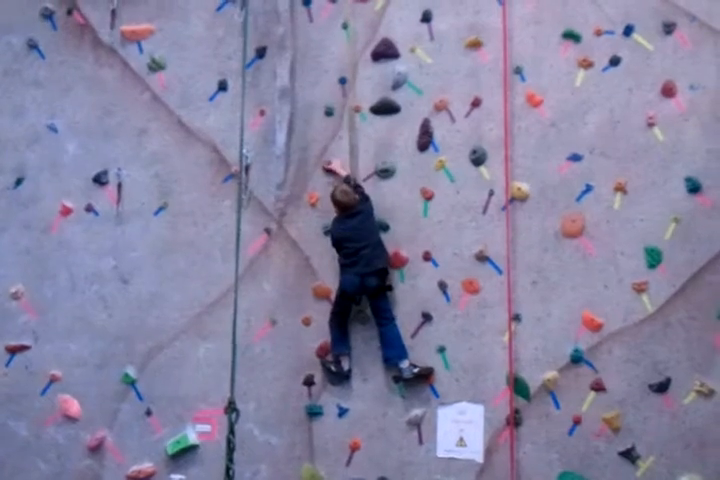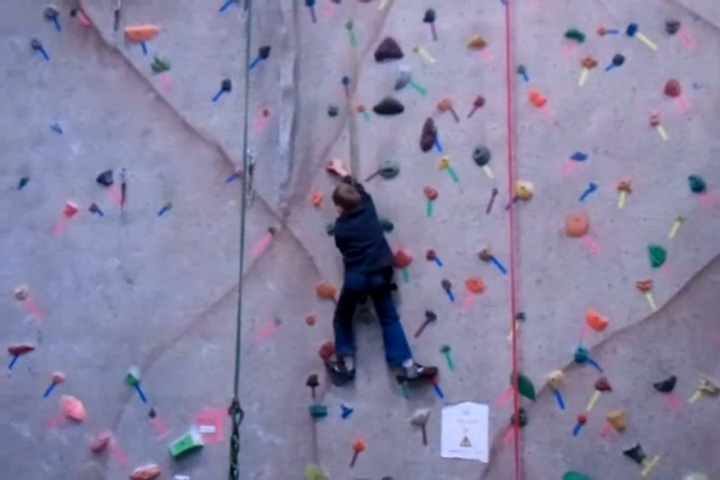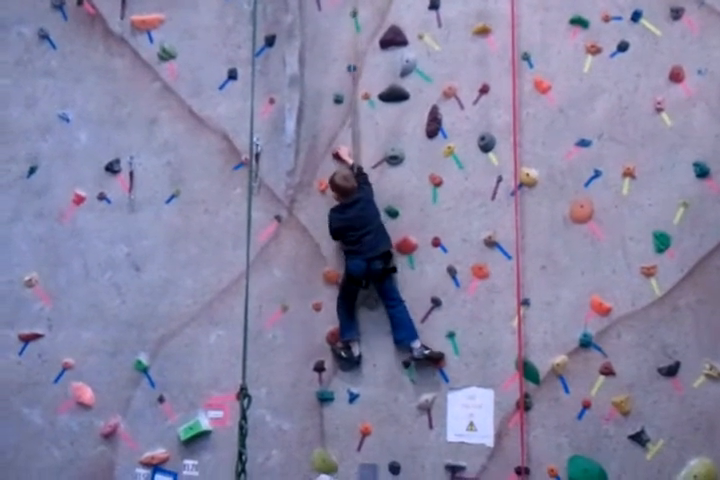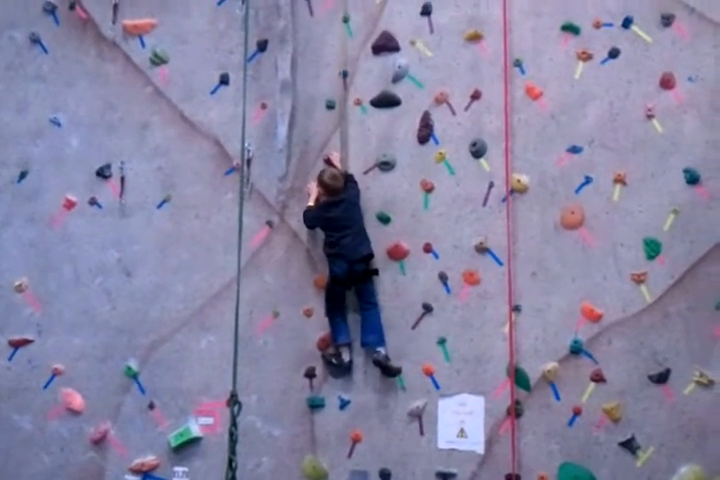
dt=0.7s
person 1, frame 1
left shoulder: (336, 226)
right shoulder: (366, 209)
right elbow: (357, 186)
right wrist: (340, 170)
left hip: (350, 278)
right hip: (375, 276)
left knee: (338, 319)
right knee: (386, 320)
left ankle: (341, 362)
right ankle: (403, 365)
person 1, frame 2
left shoulder: (340, 226)
right shoulder: (368, 208)
right elbow: (358, 187)
right wrist: (341, 171)
left hip: (355, 276)
right hip: (380, 275)
left knee: (342, 319)
right knee: (389, 319)
left ankle: (346, 363)
right ankle: (407, 365)
person 1, frame 3
left shoulder: (336, 214)
right shoulder: (365, 196)
right elbow: (361, 175)
right wrist: (347, 159)
left hip: (355, 263)
right hip: (379, 259)
left knee: (345, 305)
right knee: (394, 303)
left ankle: (352, 348)
right ankle: (416, 347)
person 1, frame 4
left shoulder: (321, 209)
right shoulder: (352, 196)
left elbow: (308, 220)
right elbow: (351, 180)
left wrist: (312, 198)
right wrist: (338, 165)
left hip: (338, 264)
right hip: (361, 260)
left knee: (335, 309)
right knee: (369, 306)
left ankle: (343, 354)
right ankle: (379, 351)
